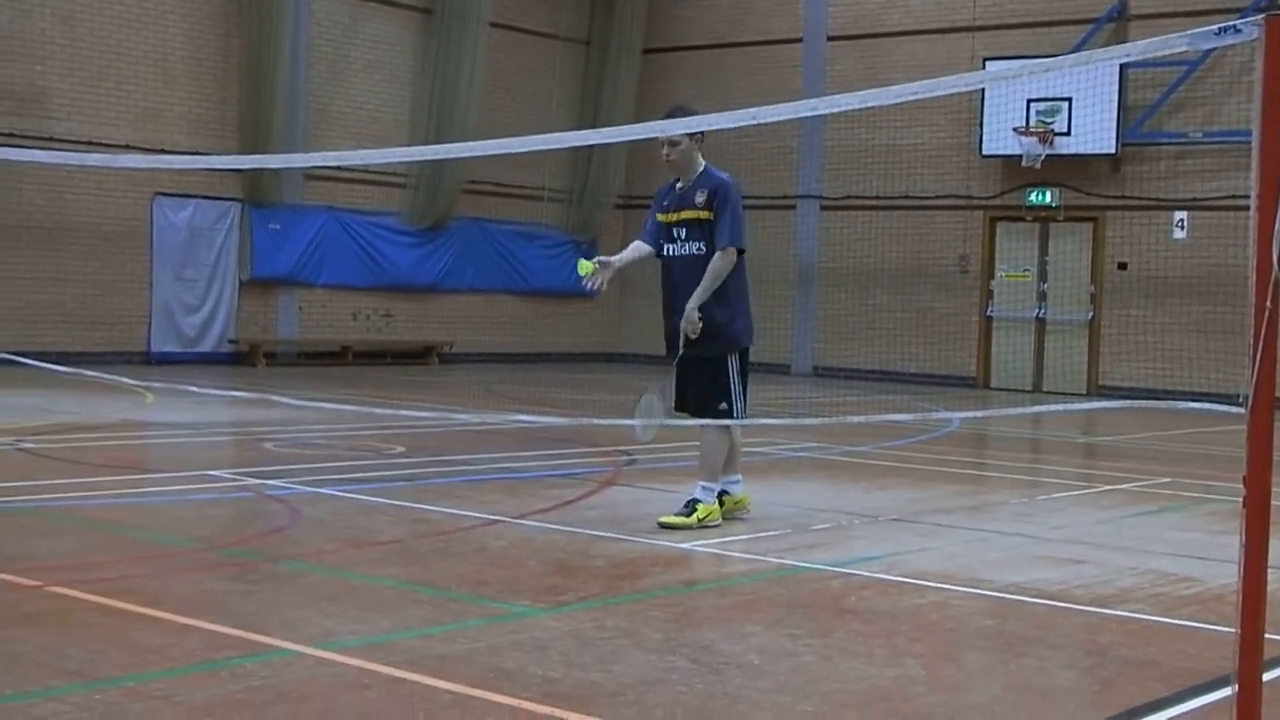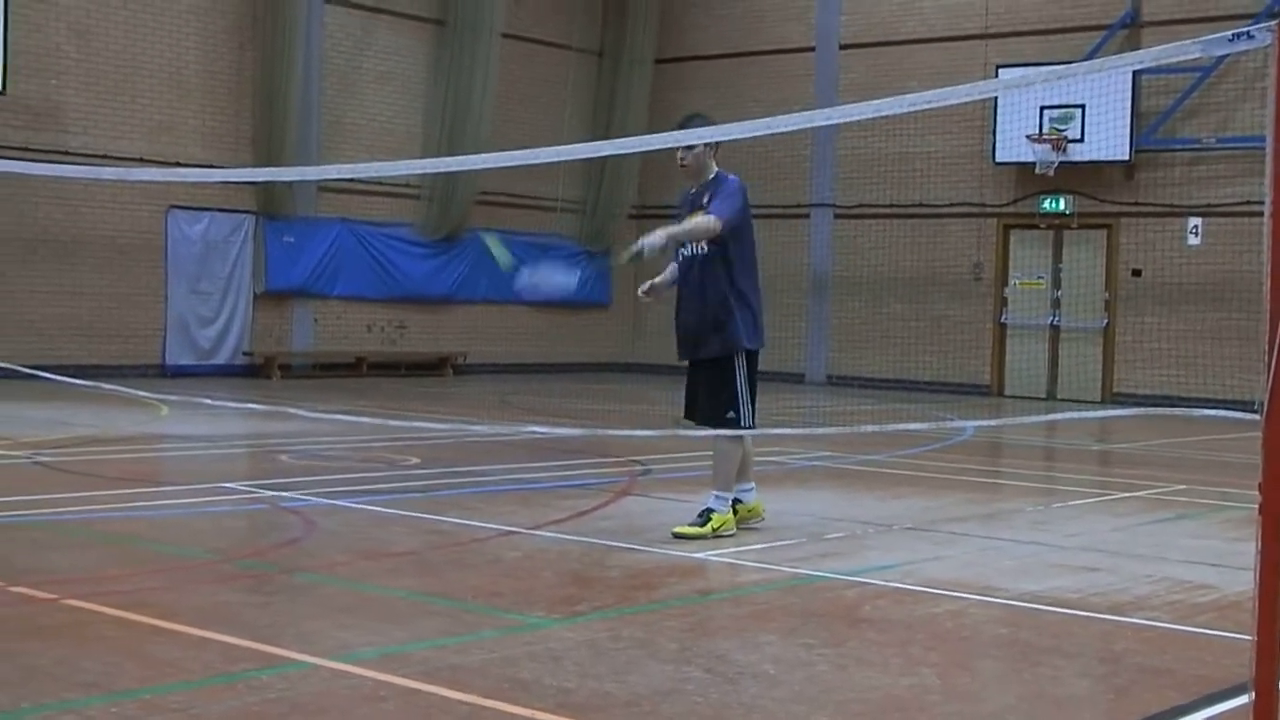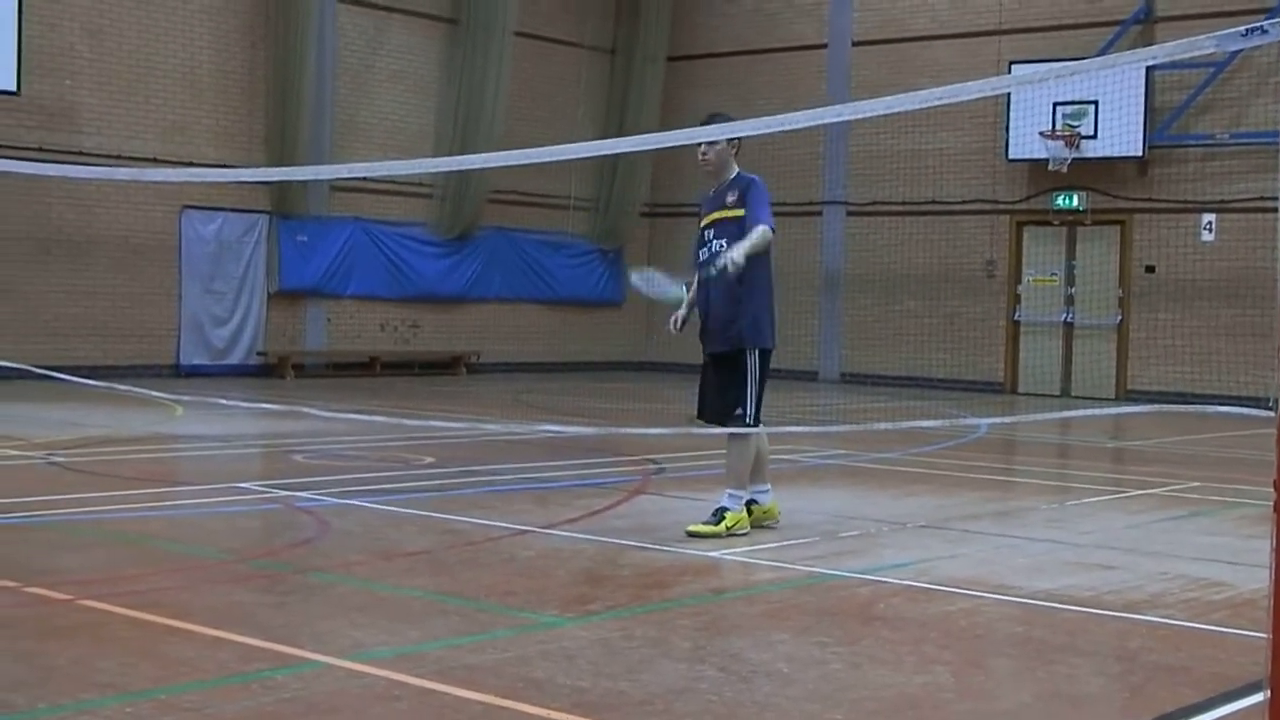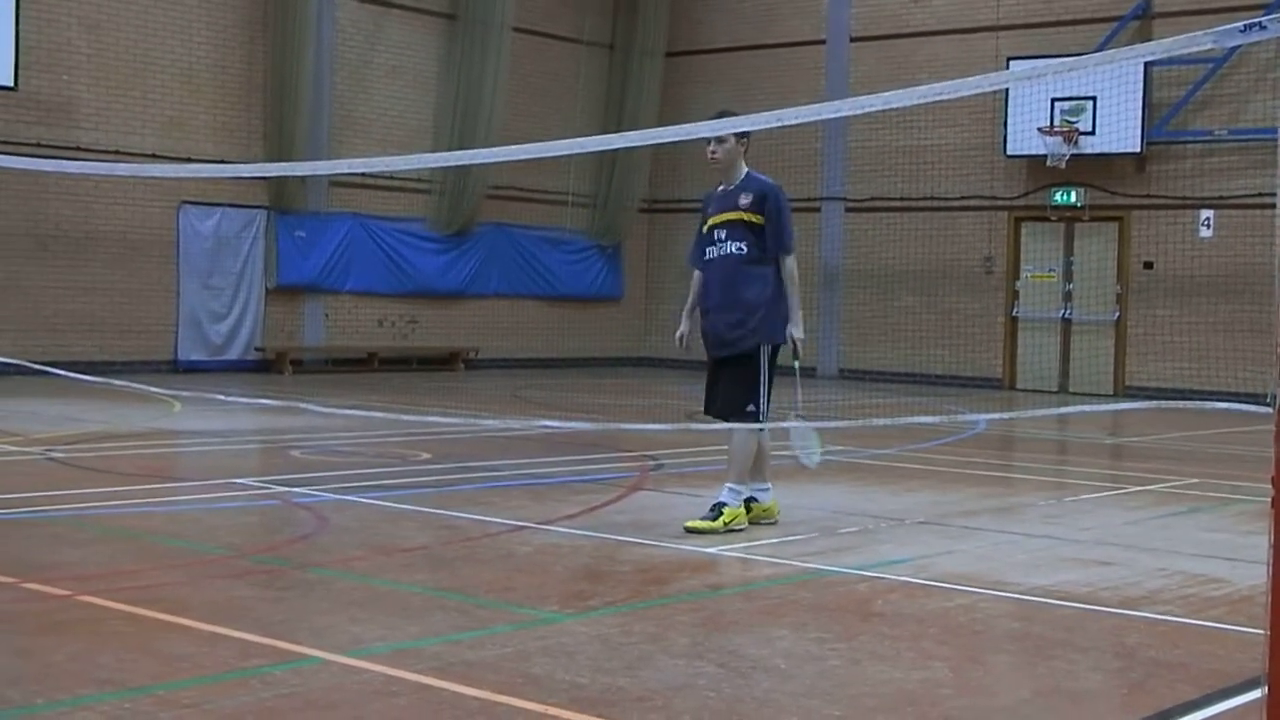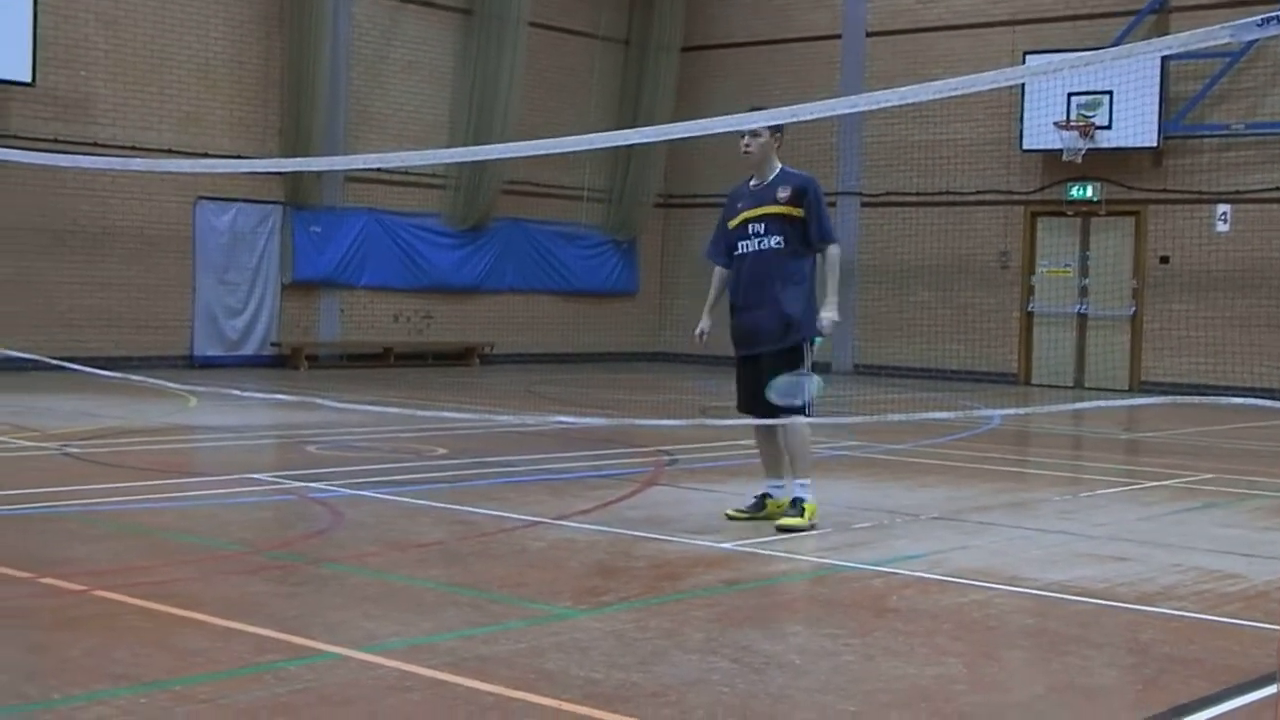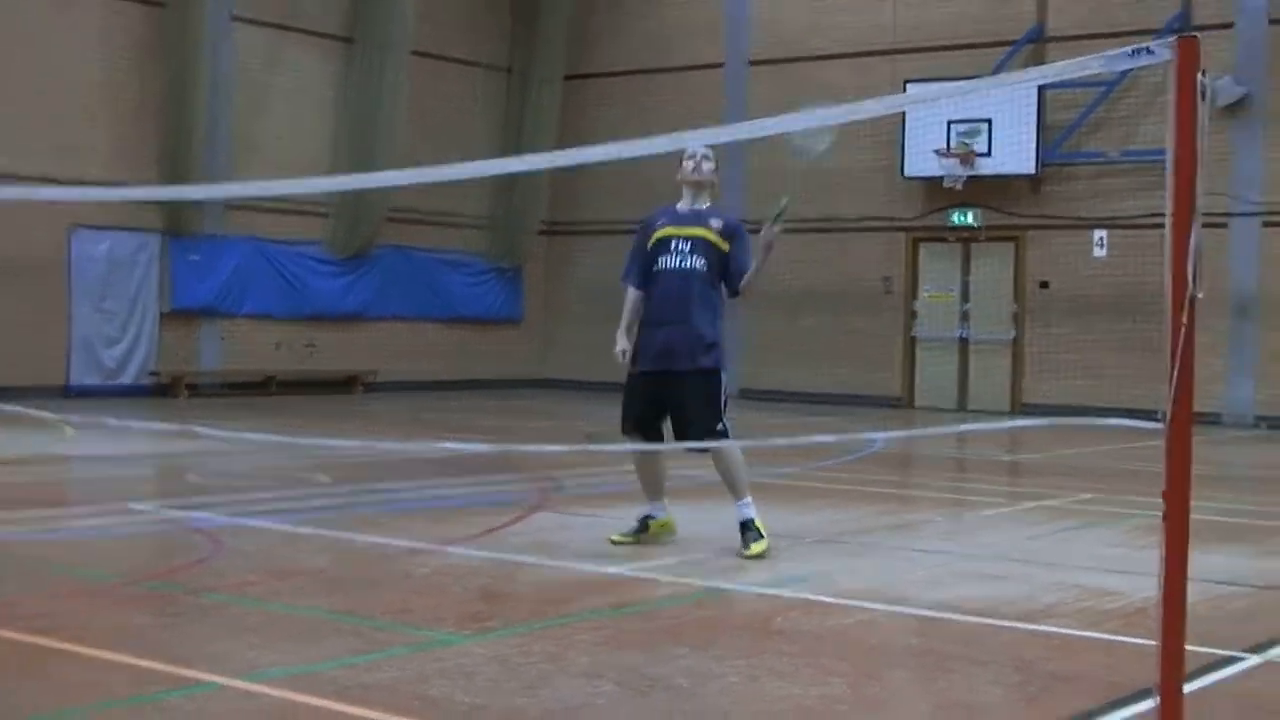
dt=0.3s
person 1, frame 1
left shoulder: (720, 187)
right shoulder: (664, 196)
left elbow: (728, 252)
right elbow: (649, 242)
left wrist: (696, 305)
right wrist: (615, 261)
left hip: (719, 321)
right hip: (684, 324)
left knee: (717, 410)
right knee: (715, 411)
left ankle: (705, 499)
right ankle: (731, 491)
person 1, frame 2
left shoulder: (729, 187)
right shoulder: (687, 201)
left elbow: (711, 224)
left wrist: (664, 234)
right wrist: (659, 281)
left hip: (730, 325)
right hip: (700, 328)
left knee: (728, 418)
right knee: (725, 418)
left ankle: (719, 509)
right ankle: (745, 499)
person 1, frame 3
left shoulder: (751, 188)
right shoulder: (709, 202)
left elbow: (764, 231)
left wrist: (743, 248)
right wrist: (686, 306)
left hip: (746, 325)
right hip: (718, 327)
left knee: (740, 416)
right knee: (739, 418)
left ankle: (733, 508)
right ankle: (762, 501)
person 1, frame 4
left shoulder: (765, 192)
right shoulder: (710, 202)
left elbow: (786, 258)
left wrist: (795, 317)
right wrist: (687, 316)
left hip: (756, 324)
right hip: (719, 327)
left knee: (743, 412)
right knee: (741, 415)
left ankle: (729, 504)
right ankle: (760, 499)
person 1, frame 5
left shoulder: (802, 187)
right shoulder: (736, 197)
left elbow: (829, 247)
right elbow: (724, 262)
left wrist: (830, 302)
right wrist: (707, 313)
left hip: (789, 320)
right hip: (747, 323)
left knee: (790, 407)
right knee: (759, 411)
left ankle: (802, 499)
right ankle: (774, 493)
person 1, frame 6
left shoulder: (726, 227)
right shoulder: (655, 224)
left elbow: (740, 285)
right elbow: (636, 284)
left wrist: (763, 255)
right wrist: (624, 333)
left hip: (697, 349)
right hip: (650, 347)
left knee: (714, 435)
right knee: (643, 435)
left ankle: (749, 518)
right ankle: (657, 516)
